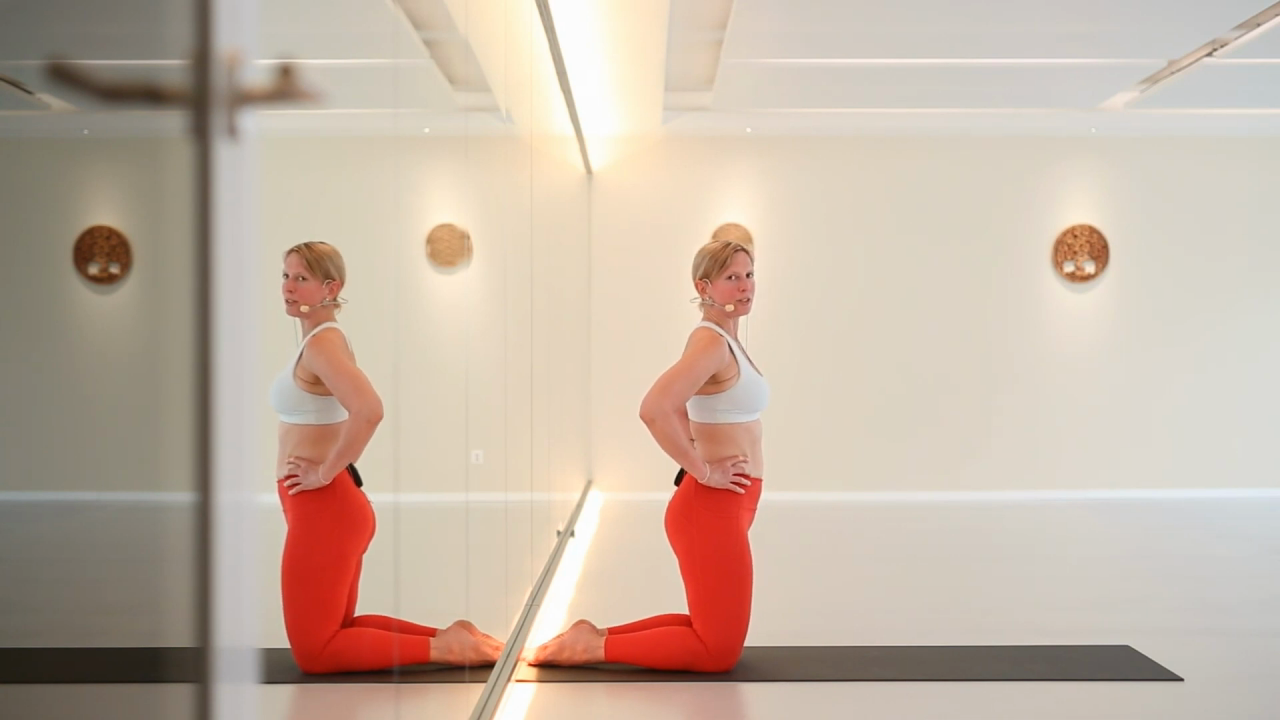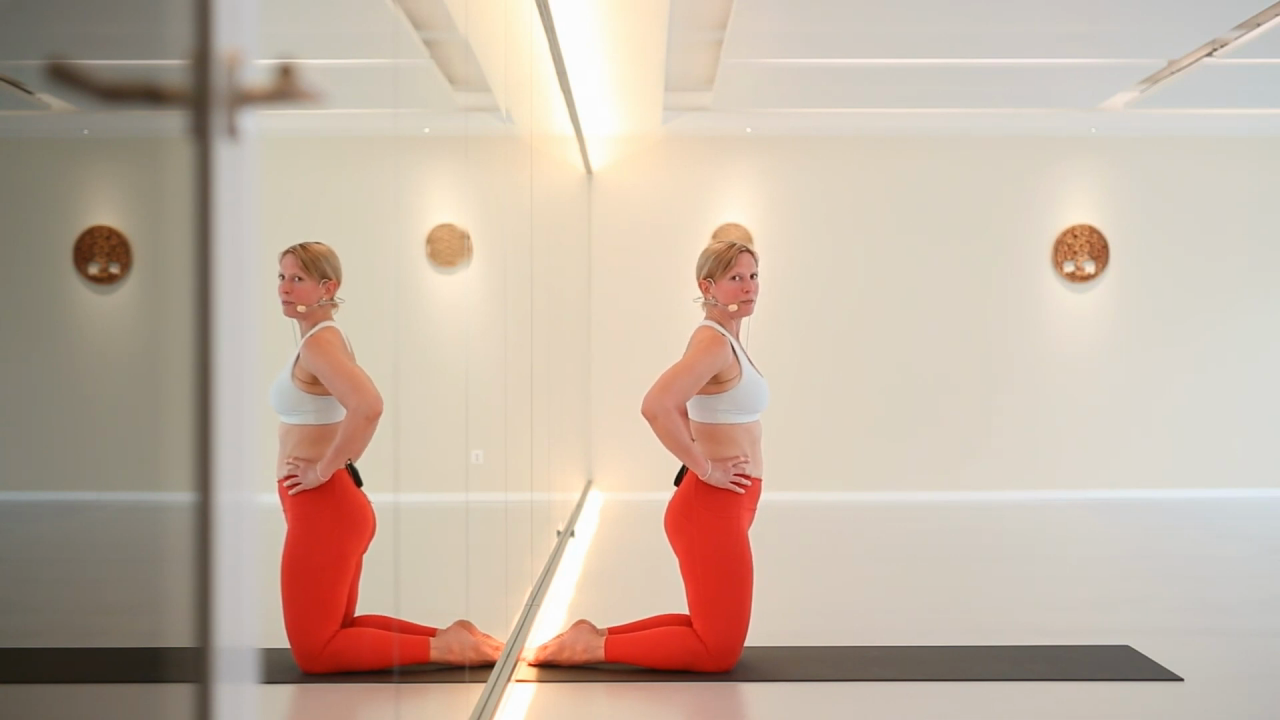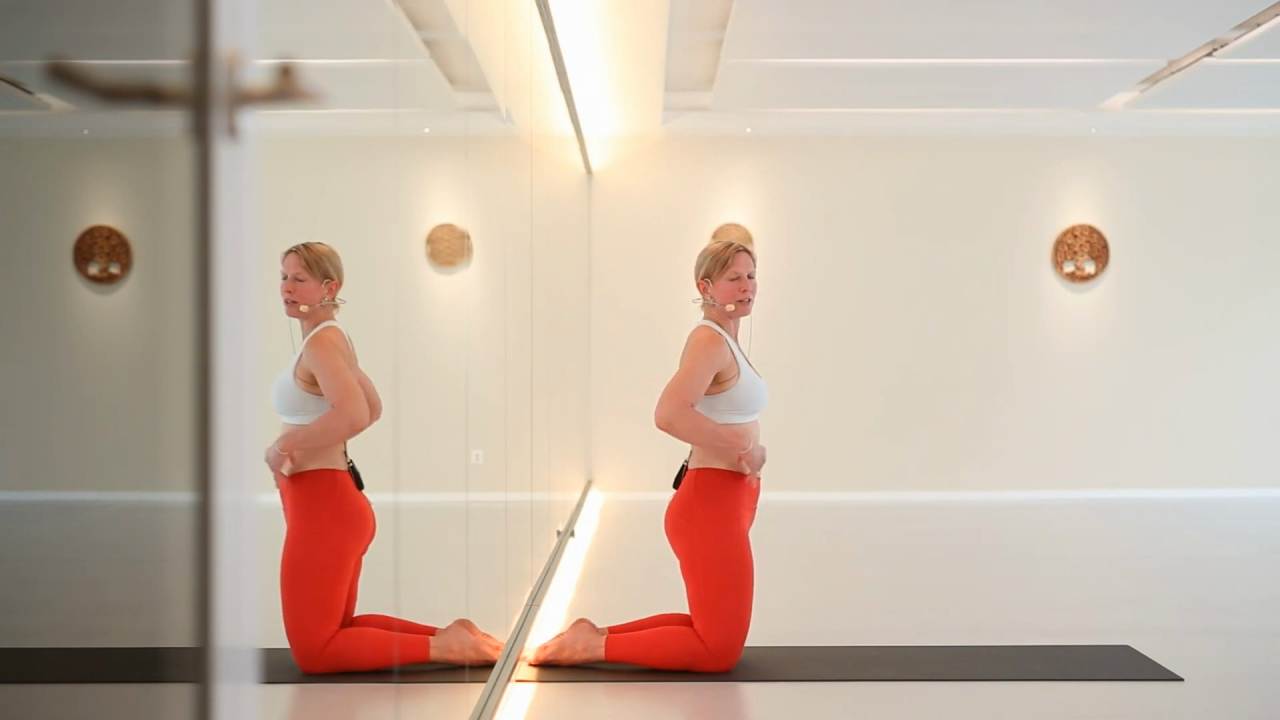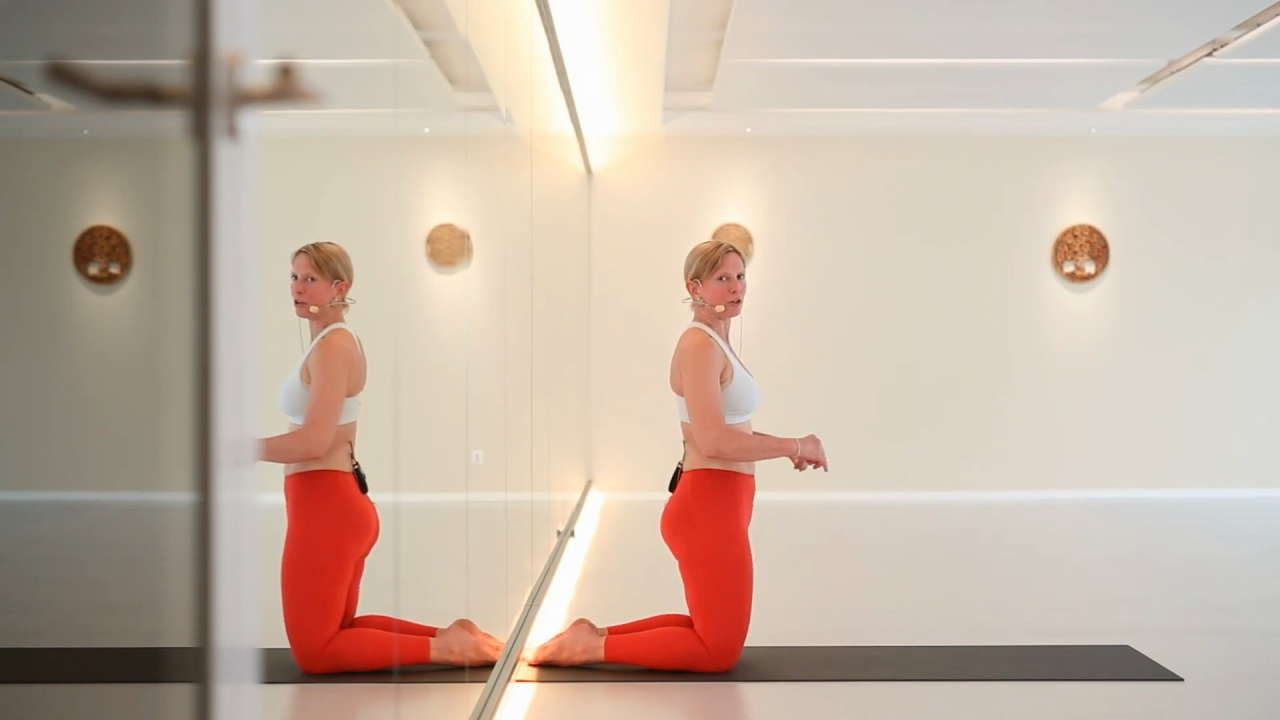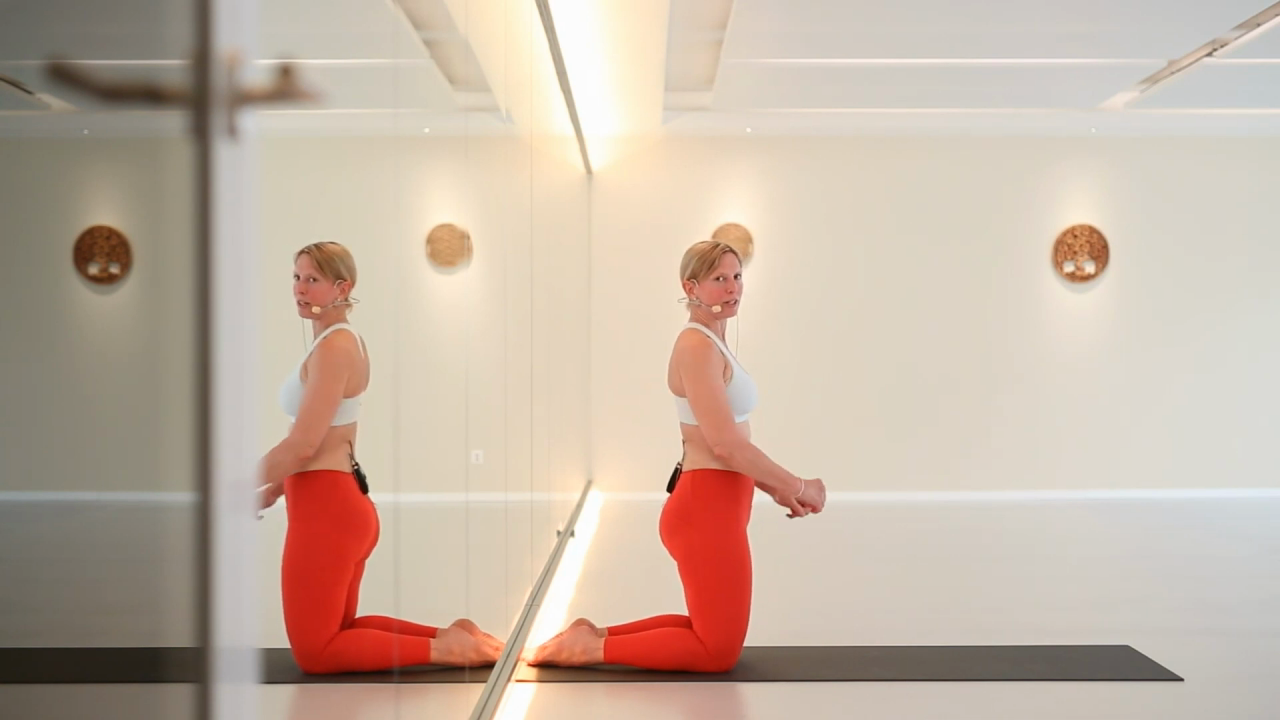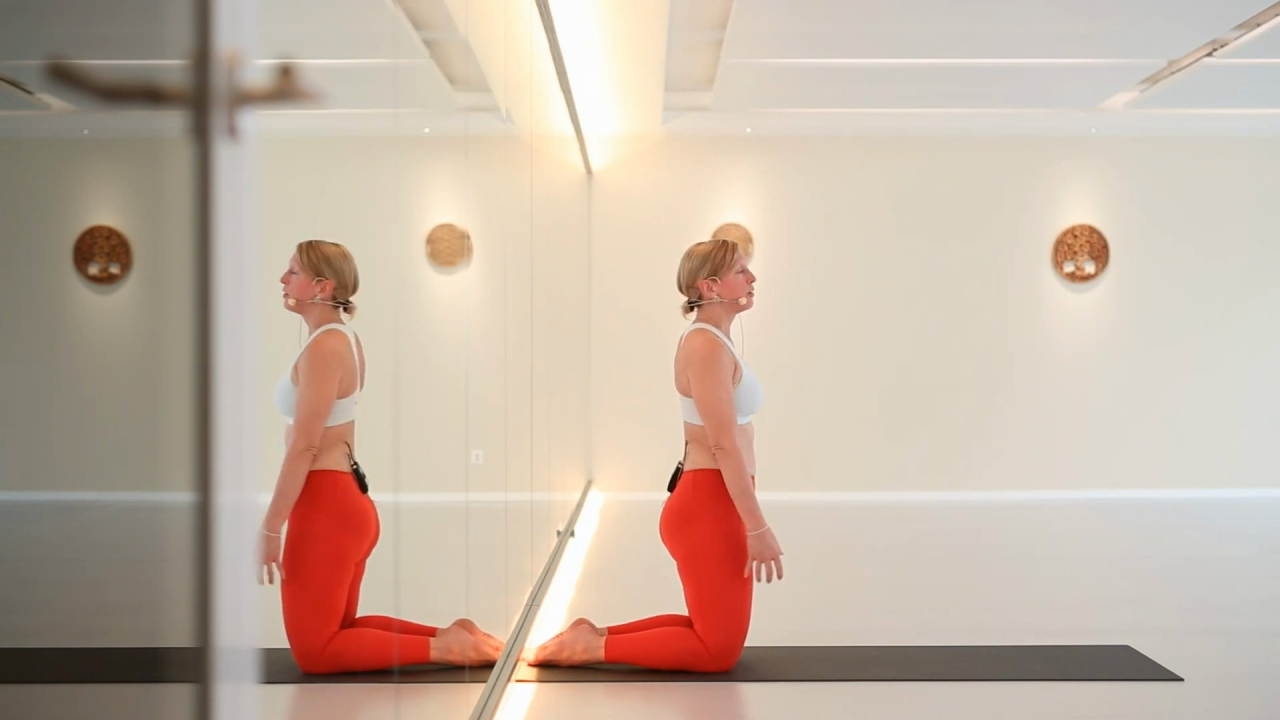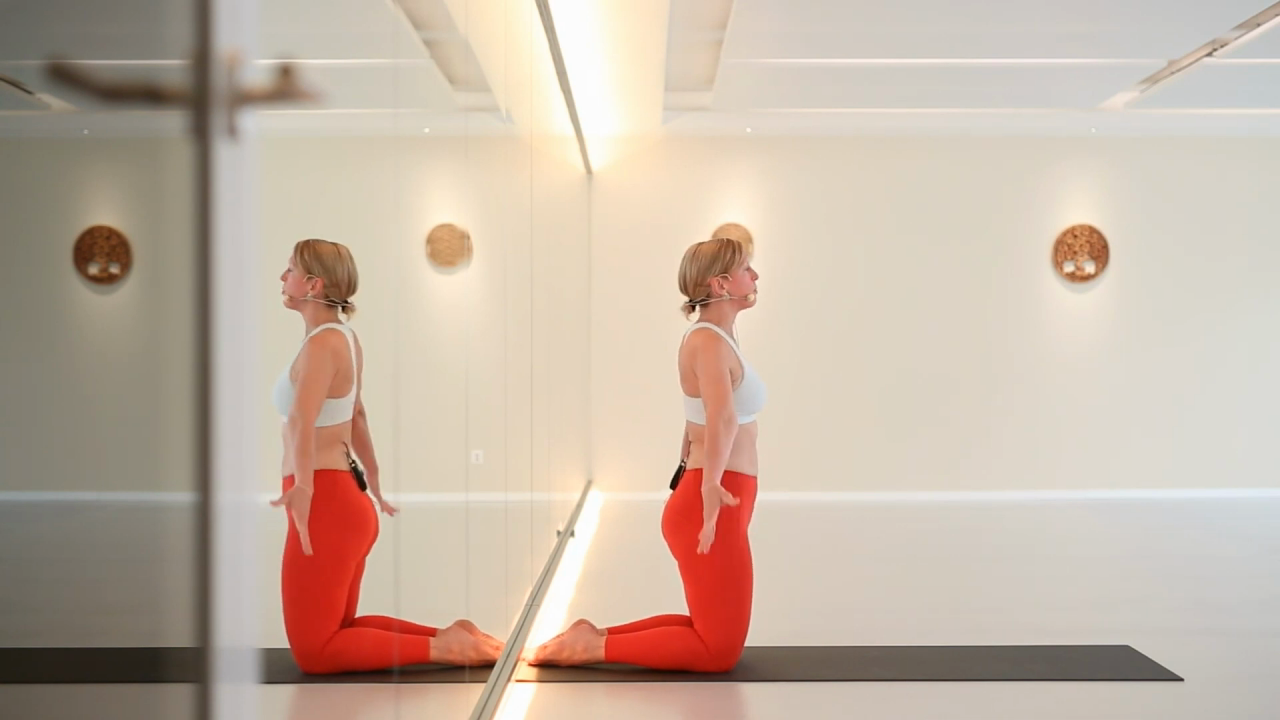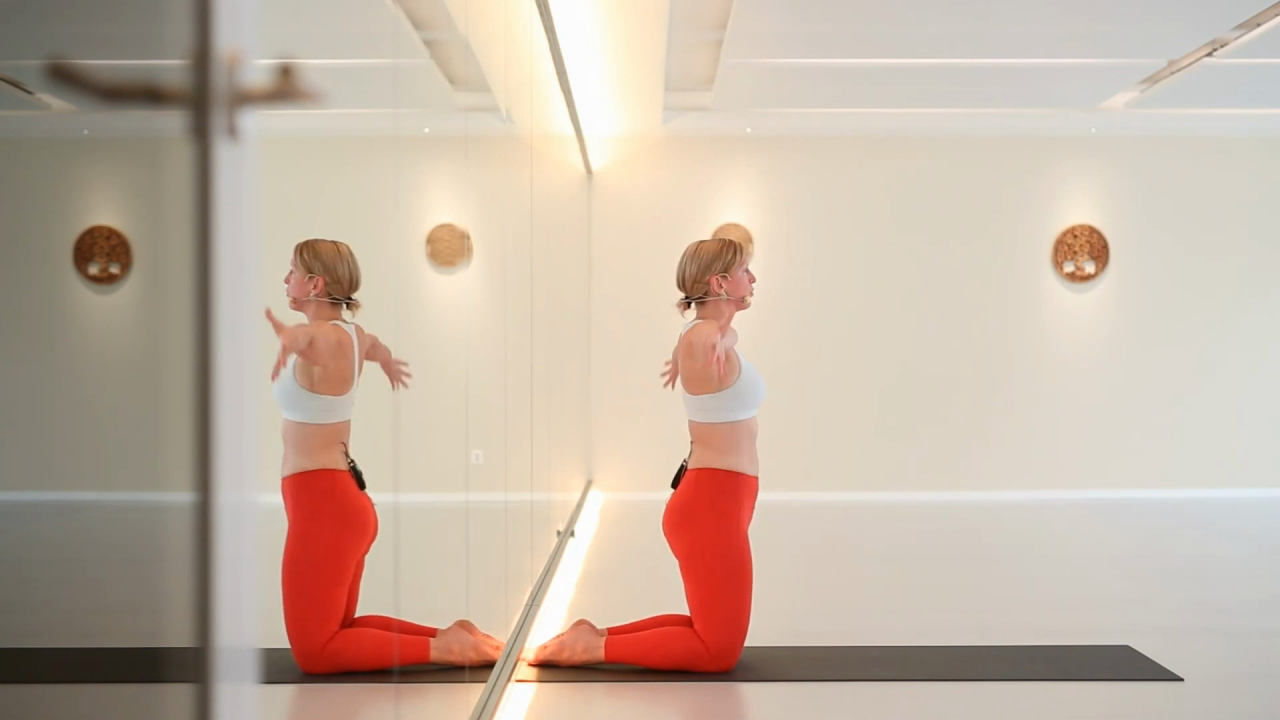
dt=0.3s
person 1, frame 1
left shoulder: (721, 341)
right shoulder: (711, 344)
left elbow: (680, 410)
right elbow: (653, 410)
right wrist: (702, 472)
left hip: (719, 509)
right hip: (712, 510)
left knee: (711, 632)
right knee: (718, 650)
left ankle: (597, 636)
right ankle: (592, 648)
person 1, frame 2
left shoulder: (724, 341)
right shoulder: (714, 343)
left elbow: (680, 410)
right elbow: (656, 406)
right wrist: (704, 468)
left hip: (719, 509)
right hip: (713, 510)
left knee: (711, 632)
right knee: (718, 651)
left ankle: (597, 635)
right ankle: (593, 649)
person 1, frame 3
left shoulder: (721, 341)
right shoulder: (709, 342)
right elbow: (669, 414)
left wrist: (740, 449)
right wrist: (743, 444)
left hip: (720, 504)
right hip: (714, 507)
left knee: (711, 633)
right knee: (719, 651)
left ankle: (595, 634)
right ankle: (595, 646)
person 1, frame 4
left shoulder: (712, 343)
right shoulder: (699, 345)
right elbow: (714, 441)
left wrist: (790, 446)
right wrist: (795, 446)
left hip: (712, 506)
right hip: (709, 509)
left knee: (713, 633)
right knee: (717, 651)
left ankle: (595, 634)
right ankle: (594, 648)
person 1, frame 5
left shoulder: (709, 344)
right shoulder: (697, 347)
right elbow: (727, 444)
left wrist: (777, 488)
right wrist: (797, 486)
left hip: (709, 506)
right hip: (707, 511)
left knee: (713, 633)
right knee: (718, 650)
left ankle: (595, 636)
right ankle: (593, 649)
person 1, frame 6
left shoulder: (709, 341)
right shoulder: (708, 347)
right elbow: (725, 446)
left wrist: (743, 517)
right wrist: (759, 529)
left hip: (709, 506)
right hip: (707, 511)
left knee: (711, 632)
right knee: (719, 651)
left ankle: (596, 634)
right ankle: (595, 648)
person 1, frame 7
left shoulder: (711, 338)
right shoulder: (710, 343)
right elbow: (722, 412)
right wrist: (712, 487)
left hip: (701, 506)
right hip: (706, 508)
left knee: (713, 634)
right knee: (719, 650)
left ankle: (596, 636)
right ankle: (594, 647)
person 1, frame 8
left shoulder: (704, 334)
right shoulder: (703, 333)
right elbow: (712, 338)
left wrist: (679, 361)
right wrist: (717, 340)
left hip: (713, 505)
right hip: (713, 508)
left knee: (713, 634)
right knee: (718, 650)
left ankle: (595, 635)
right ankle: (594, 647)
person 2, frame 1
left shoulder: (321, 343)
right shoulder: (328, 340)
left elbow: (369, 410)
right elbow: (359, 410)
left wrist: (326, 473)
left hip: (321, 508)
right hip: (331, 506)
left knee: (314, 650)
right knee: (334, 628)
left ankle: (441, 649)
right ankle: (447, 637)
person 2, frame 2
left shoulder: (318, 343)
right shoulder: (328, 339)
left elbow: (368, 407)
right elbow: (364, 406)
left wrist: (323, 471)
left hip: (321, 508)
right hip: (335, 504)
left knee: (315, 651)
right knee: (336, 628)
left ankle: (441, 649)
right ankle: (447, 635)
person 2, frame 3
left shoulder: (321, 343)
right shoulder: (329, 339)
left elbow: (351, 416)
right elbow: (371, 410)
left wrist: (285, 443)
left hip: (321, 504)
right hip: (334, 500)
left knee: (314, 651)
right knee: (333, 628)
left ankle: (441, 646)
right ankle: (447, 635)
person 2, frame 4
left shoulder: (330, 347)
right shoulder: (340, 342)
left elbow: (314, 441)
right wrist: (273, 448)
left hip: (324, 508)
right hip: (341, 503)
left knee: (315, 651)
right knee: (335, 628)
left ankle: (443, 649)
right ankle: (447, 636)
person 2, frame 5
left shoulder: (332, 348)
right shoulder: (345, 342)
left elbow: (303, 444)
right wrist: (275, 487)
left hip: (326, 508)
right hip: (343, 503)
left knee: (315, 651)
right knee: (336, 629)
left ankle: (442, 650)
right ankle: (448, 635)
person 2, frame 6
left shoulder: (322, 348)
right shoulder: (343, 340)
left elbow: (304, 445)
left wrist: (271, 527)
left hip: (325, 509)
right hip: (346, 503)
left knee: (315, 651)
right knee: (336, 629)
left ankle: (442, 648)
right ankle: (447, 635)
person 2, frame 7
left shoulder: (322, 345)
right shoulder: (343, 338)
left elbow: (304, 415)
left wrist: (302, 488)
right wrist: (374, 482)
left hip: (326, 505)
right hip: (346, 500)
left knee: (314, 650)
right knee: (334, 629)
left ankle: (441, 648)
right ankle: (449, 637)
person 2, frame 8
left shoulder: (327, 336)
right shoulder: (348, 333)
left elbow: (305, 339)
right elbow: (373, 346)
left wrist: (290, 338)
right wrist: (387, 360)
left hip: (322, 506)
right hip: (340, 502)
left knee: (315, 650)
right knee: (334, 630)
left ankle: (440, 647)
right ankle: (447, 636)
